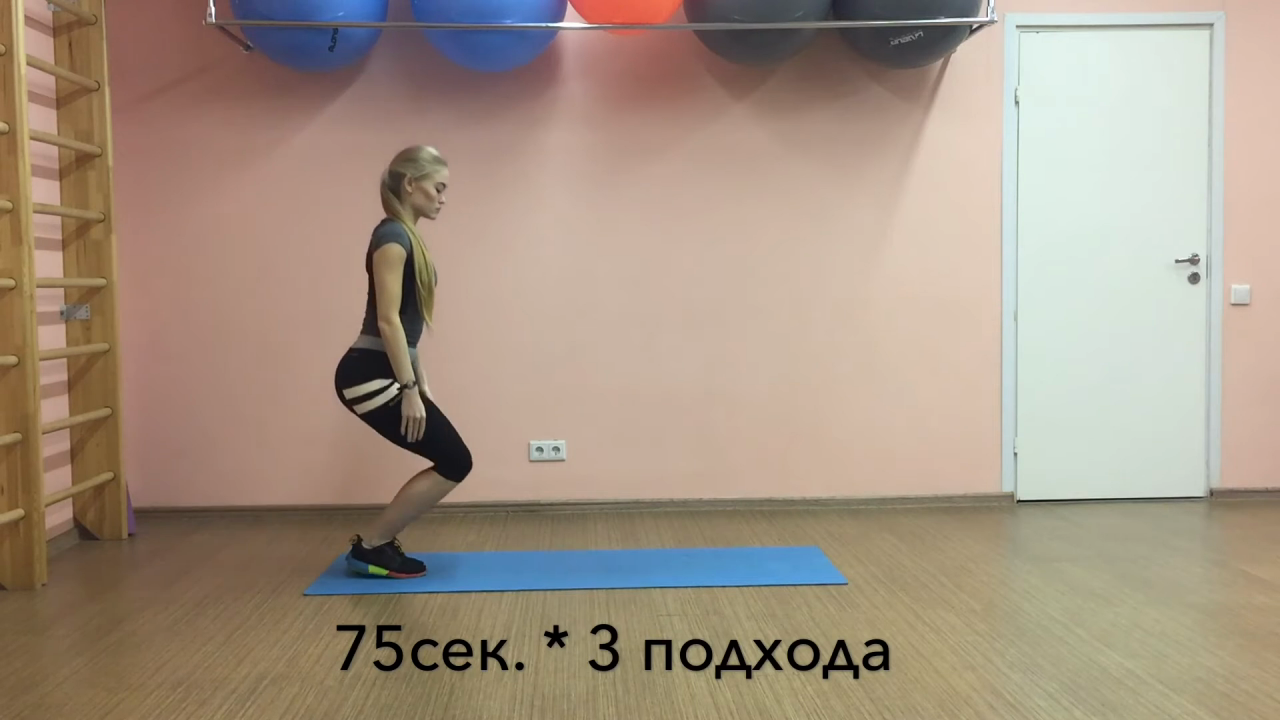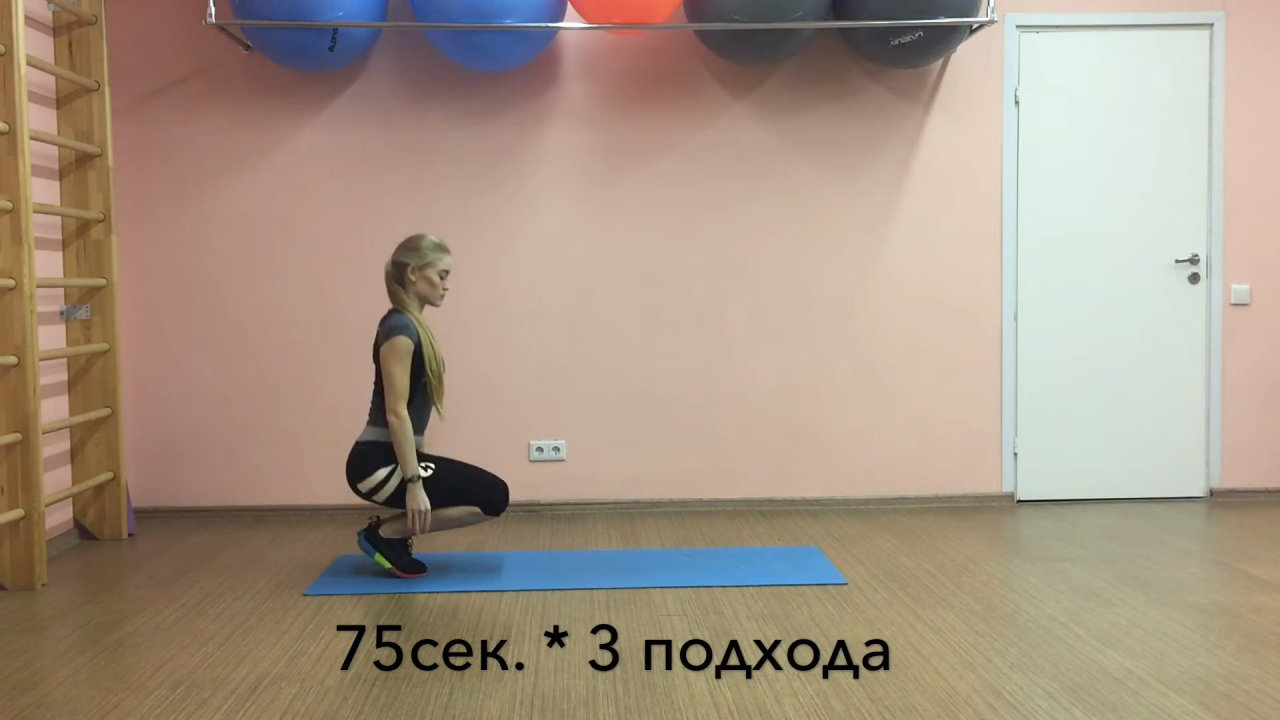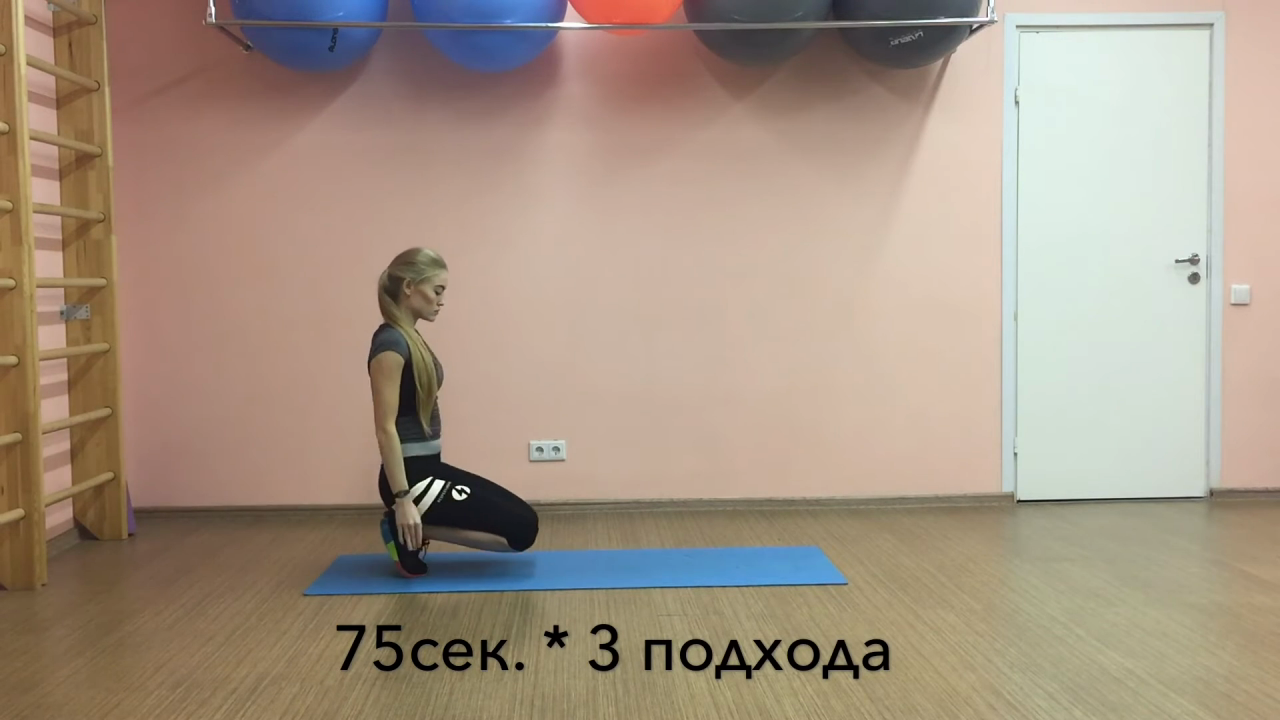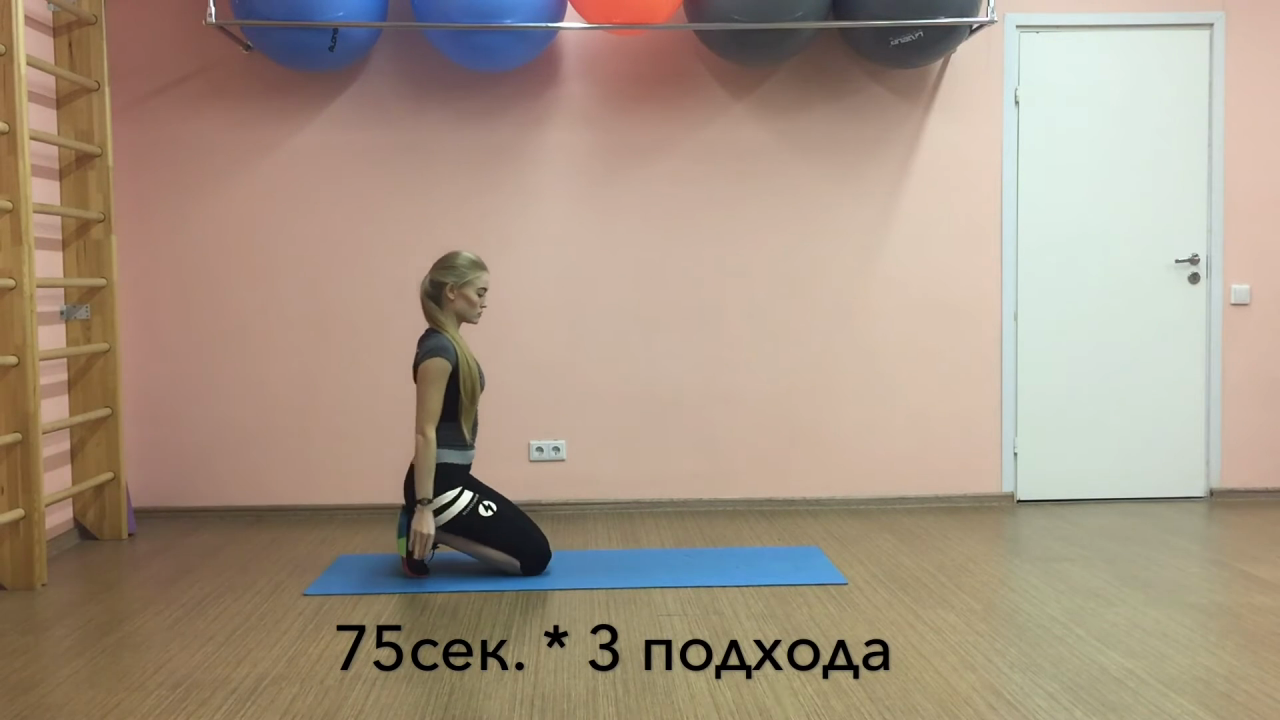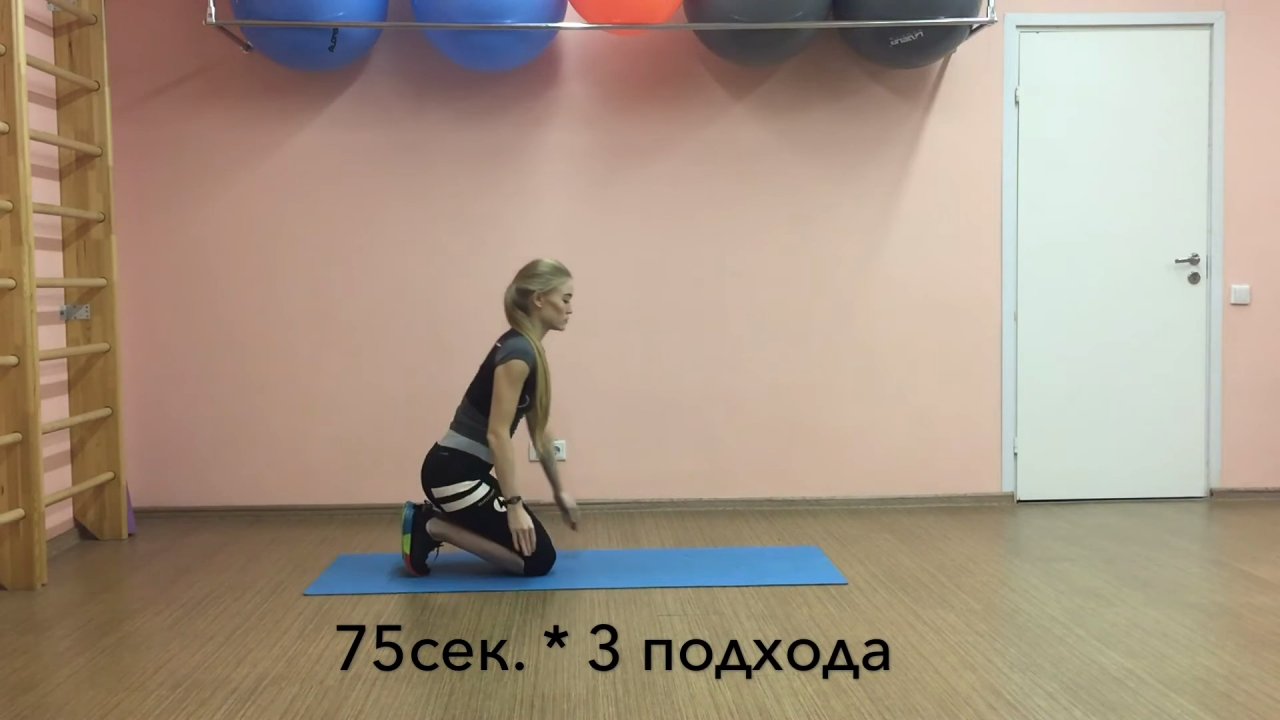
dt=0.3s
person 1, frame 1
left shoulder: (405, 237)
right shoulder: (392, 237)
right elbow: (388, 321)
left wrist: (418, 381)
right wrist: (409, 392)
left hip: (382, 374)
right hip: (369, 375)
left knee: (451, 462)
right knee: (455, 463)
left ankle: (378, 542)
right ankle: (372, 548)
person 1, frame 2
left shoulder: (409, 324)
right shoulder: (399, 329)
right elbow: (396, 413)
left wrist: (415, 471)
right wrist: (414, 484)
left hip: (387, 457)
right hip: (378, 463)
left knee: (486, 492)
right knee: (493, 496)
left ankle: (392, 532)
right ankle: (386, 533)
person 1, frame 3
left shoulder: (409, 337)
right shoulder: (391, 343)
right elbow: (386, 427)
right wrist: (402, 500)
left hip: (427, 468)
right hip: (412, 476)
left knee: (522, 518)
right knee: (522, 529)
left ankle: (413, 530)
right ankle: (411, 532)
person 1, frame 4
left shoulder: (448, 342)
right shoulder: (438, 348)
right elbow: (425, 433)
right wrist: (424, 508)
left hip: (453, 476)
right hip: (440, 483)
left knee: (530, 546)
right knee: (535, 557)
left ankle: (428, 530)
right ankle: (430, 532)
person 1, frame 5
left shoulder: (528, 351)
right shoulder: (519, 352)
left elbow: (539, 429)
right elbow: (497, 434)
left wrist: (559, 490)
right wrist: (514, 505)
left hip: (461, 470)
right hip: (453, 472)
left knee: (535, 550)
right knee: (538, 560)
left ankle: (432, 522)
right ankle: (432, 528)
